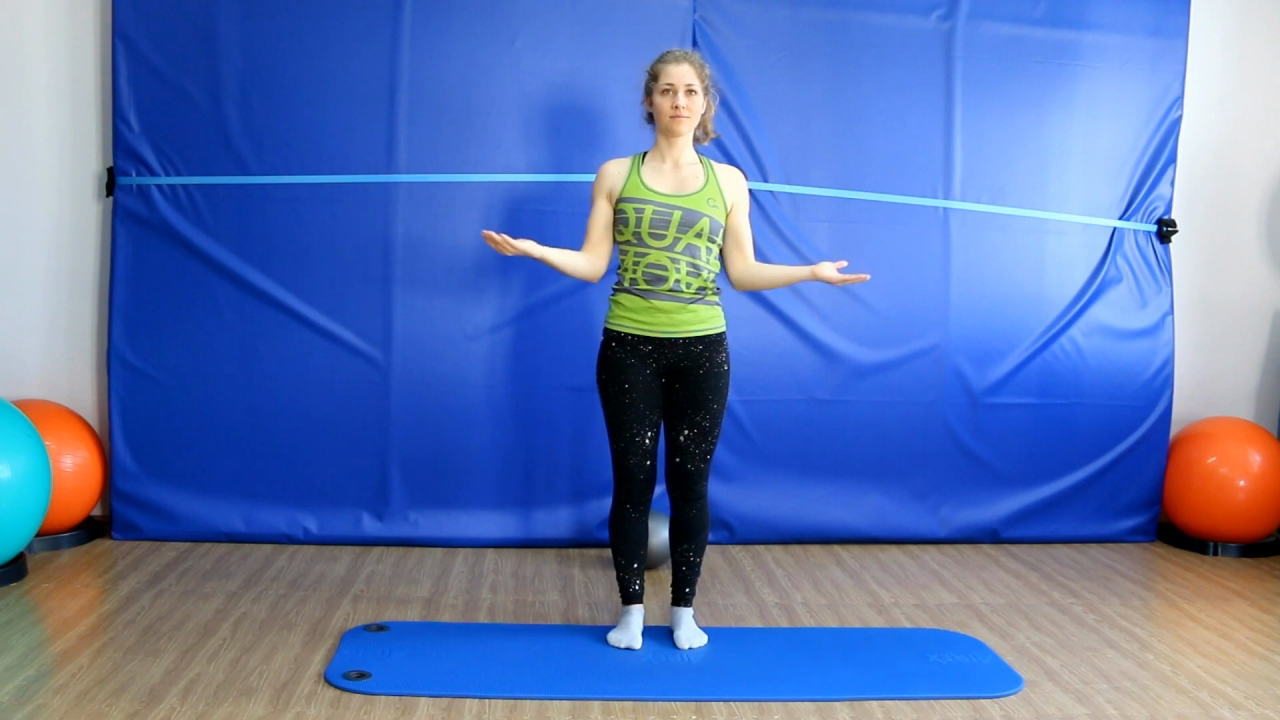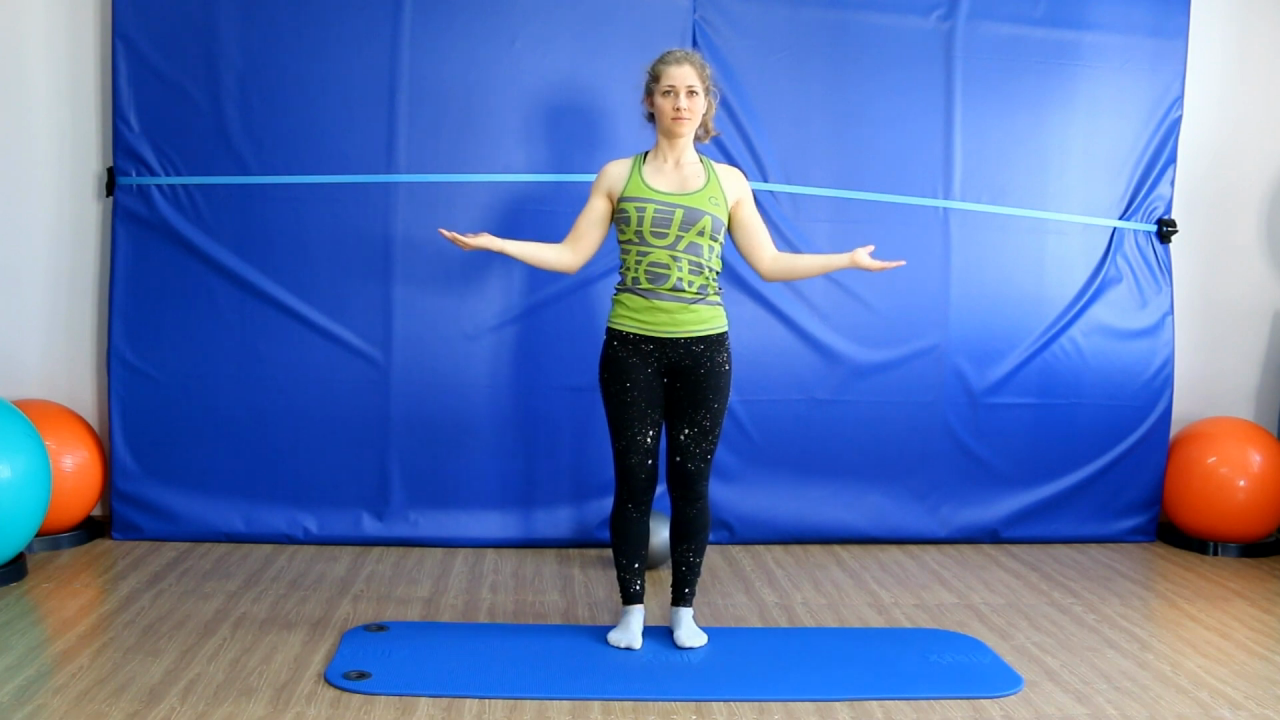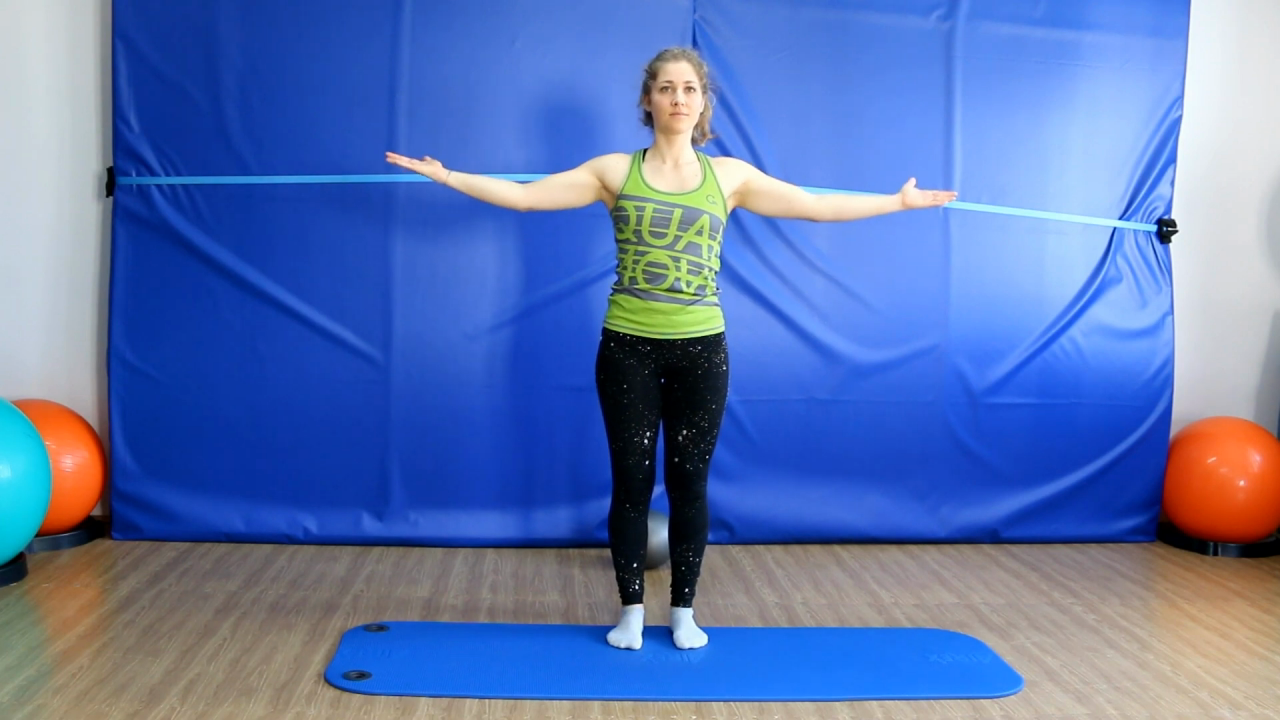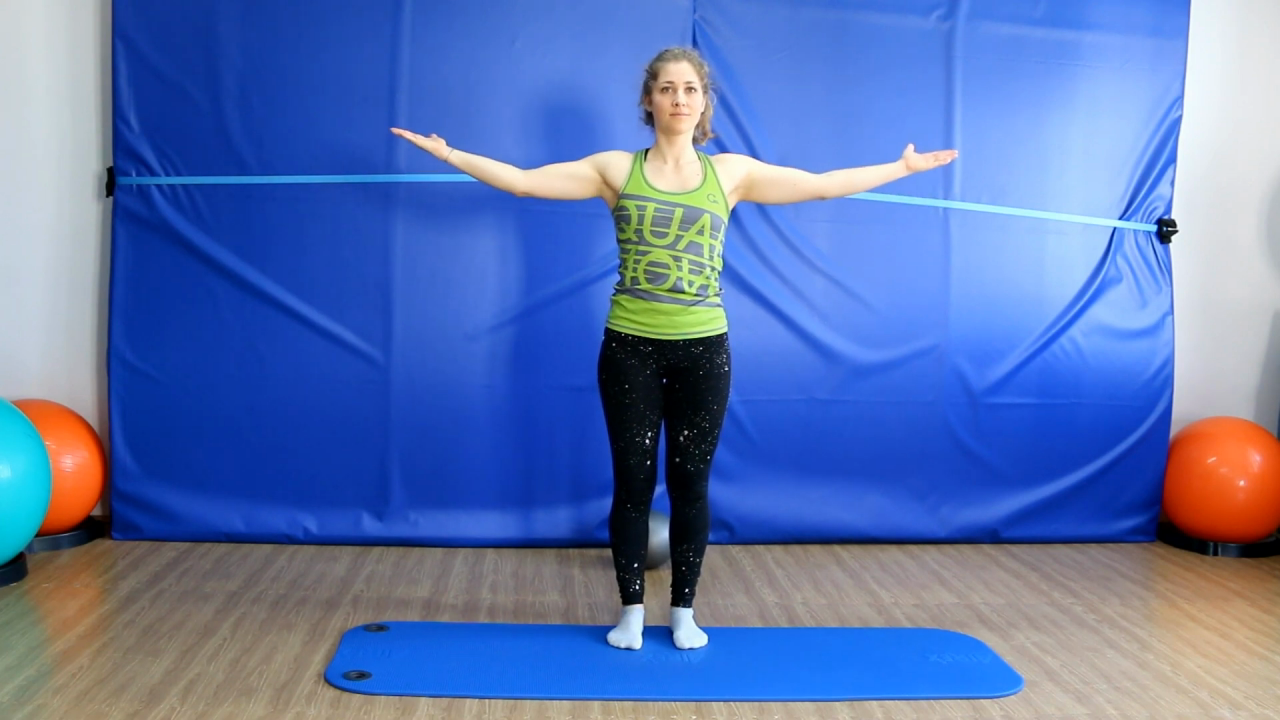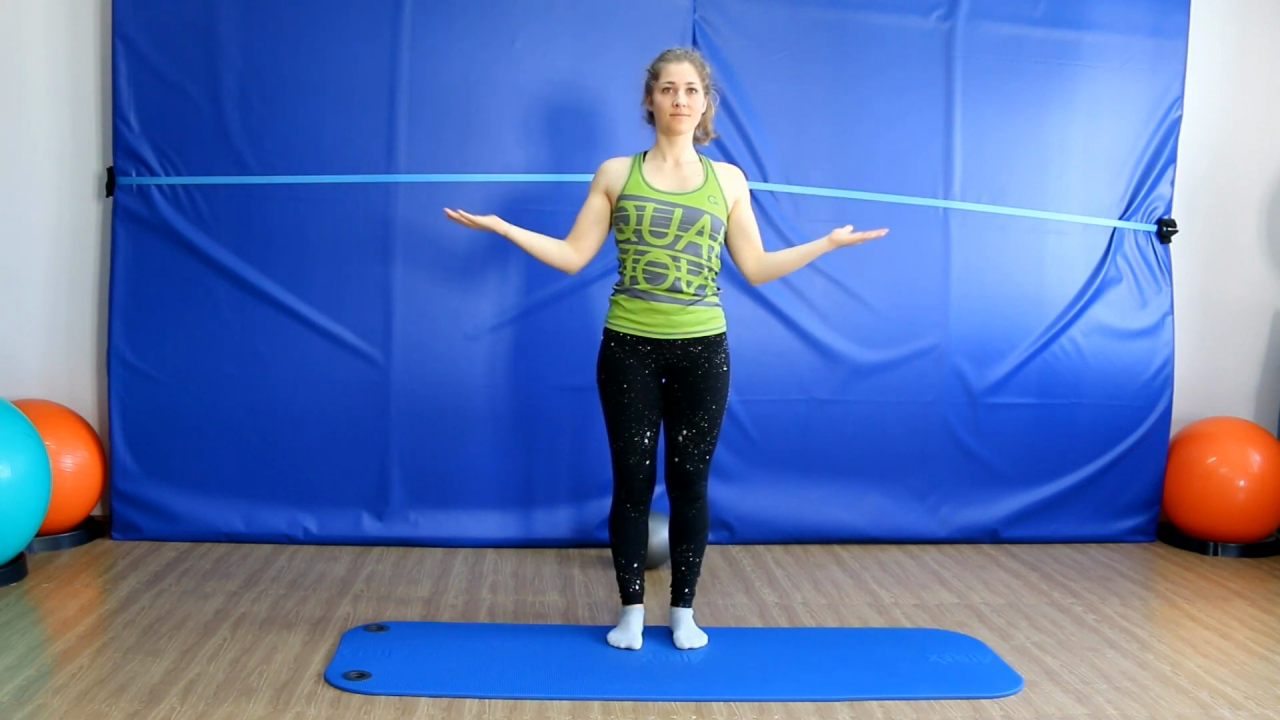
dt=1s
person 1, frame 1
left shoulder: (729, 182)
right shoulder: (616, 174)
left elbow: (742, 271)
right elbow: (592, 264)
left wrist: (810, 271)
right wrist: (534, 249)
left hip: (702, 348)
right hip: (629, 347)
left knee: (690, 482)
right knee: (632, 480)
left ankle: (683, 610)
right ankle: (631, 609)
person 1, frame 2
left shoulder: (730, 181)
right shoulder: (617, 175)
left elbow: (768, 263)
right elbow: (571, 255)
left wrist: (847, 260)
right wrist: (497, 243)
left hip: (704, 349)
right hip: (632, 347)
left knee: (691, 482)
right knee: (634, 480)
left ankle: (684, 610)
right ankle: (632, 609)
person 1, frame 3
left shoulder: (730, 175)
right shoulder: (614, 170)
left elbow: (817, 206)
right elbow: (523, 195)
left wrist: (898, 201)
right wrist: (446, 176)
left hip: (701, 348)
right hip: (628, 348)
left knee: (689, 482)
right knee: (631, 481)
left ankle: (683, 610)
right ankle: (631, 609)
person 1, frame 4
left shoulder: (733, 172)
right shoulder: (615, 168)
left elbow: (825, 185)
right elbow: (523, 181)
left wrist: (902, 167)
right wrist: (449, 154)
left hip: (703, 349)
right hip: (630, 348)
left knee: (690, 482)
right knee: (632, 481)
left ankle: (683, 610)
right ankle: (631, 609)
person 1, frame 5
left shoulder: (729, 180)
right shoulder: (616, 173)
left elbow: (757, 268)
right elbow: (571, 256)
left wrist: (829, 242)
right wrist: (501, 226)
left hip: (703, 349)
right hip: (629, 348)
left knee: (690, 483)
right knee: (632, 481)
left ankle: (683, 610)
right ankle: (631, 610)
